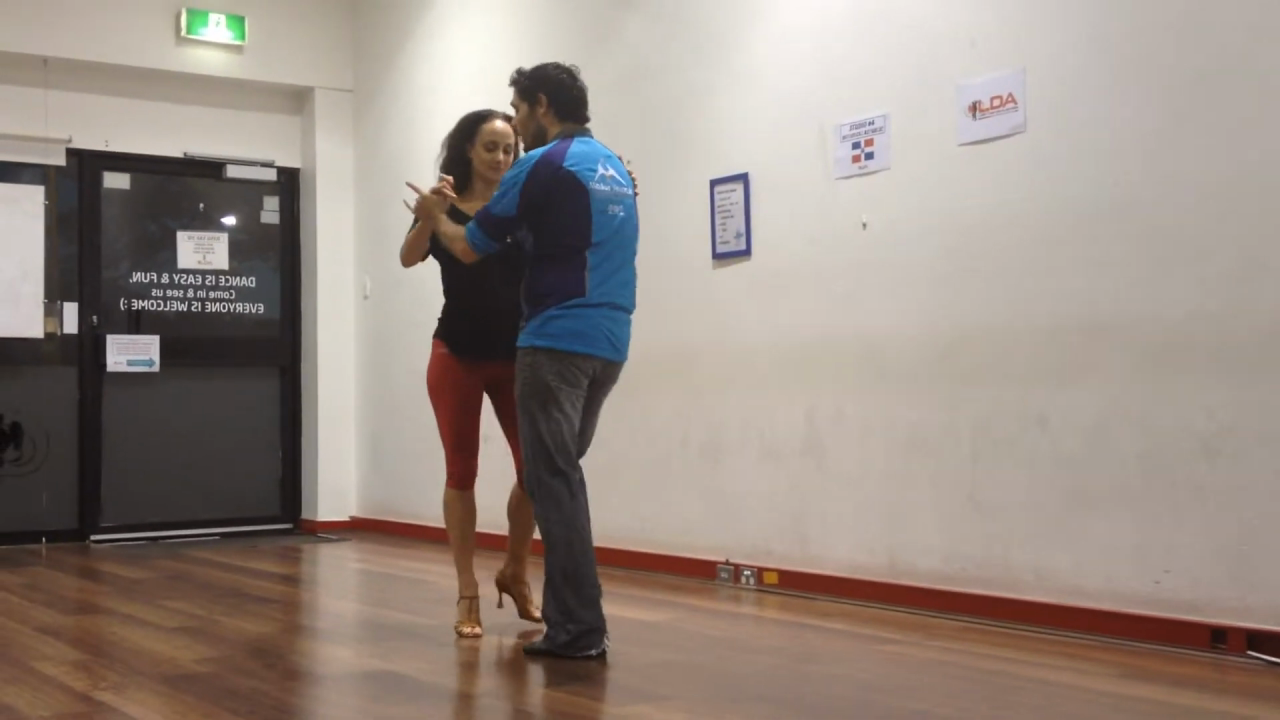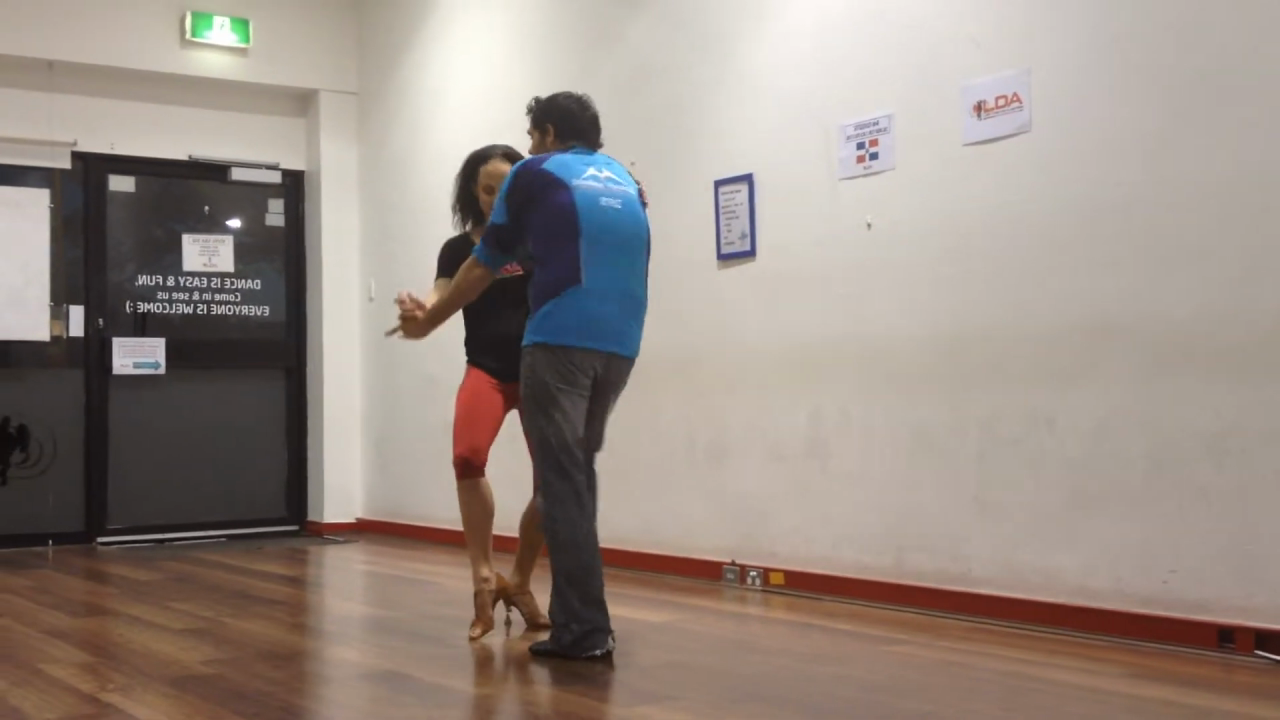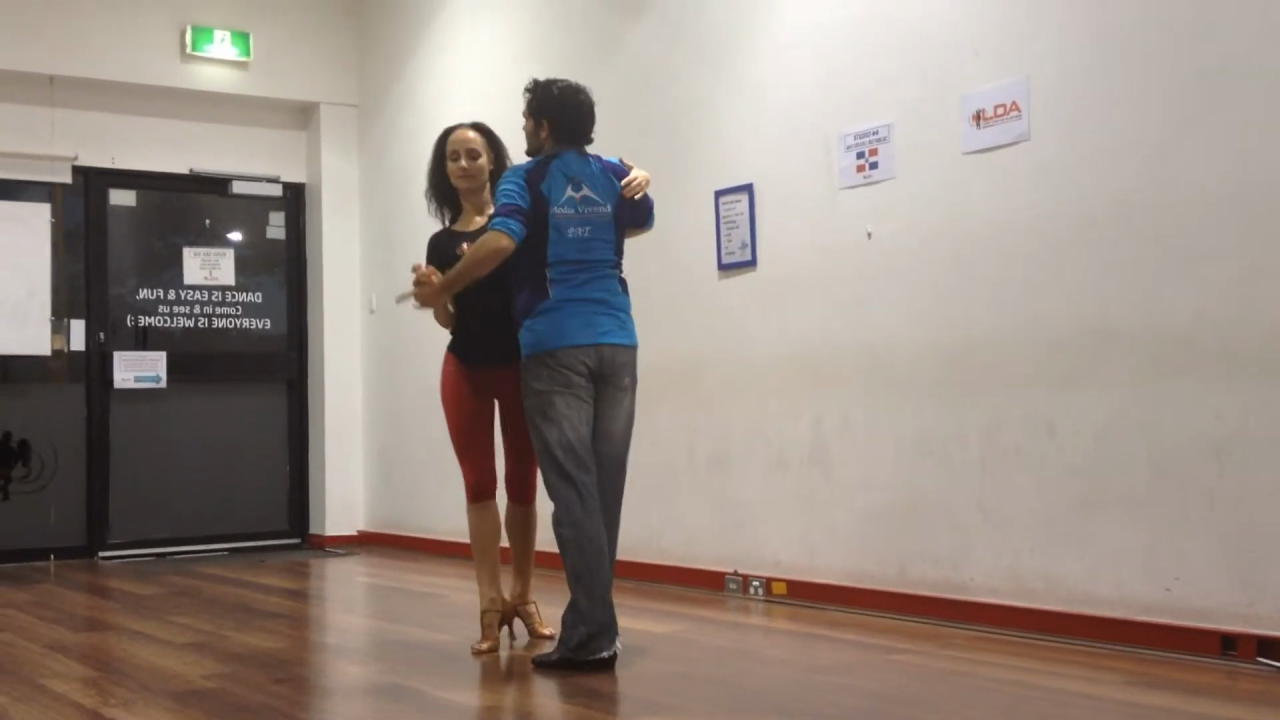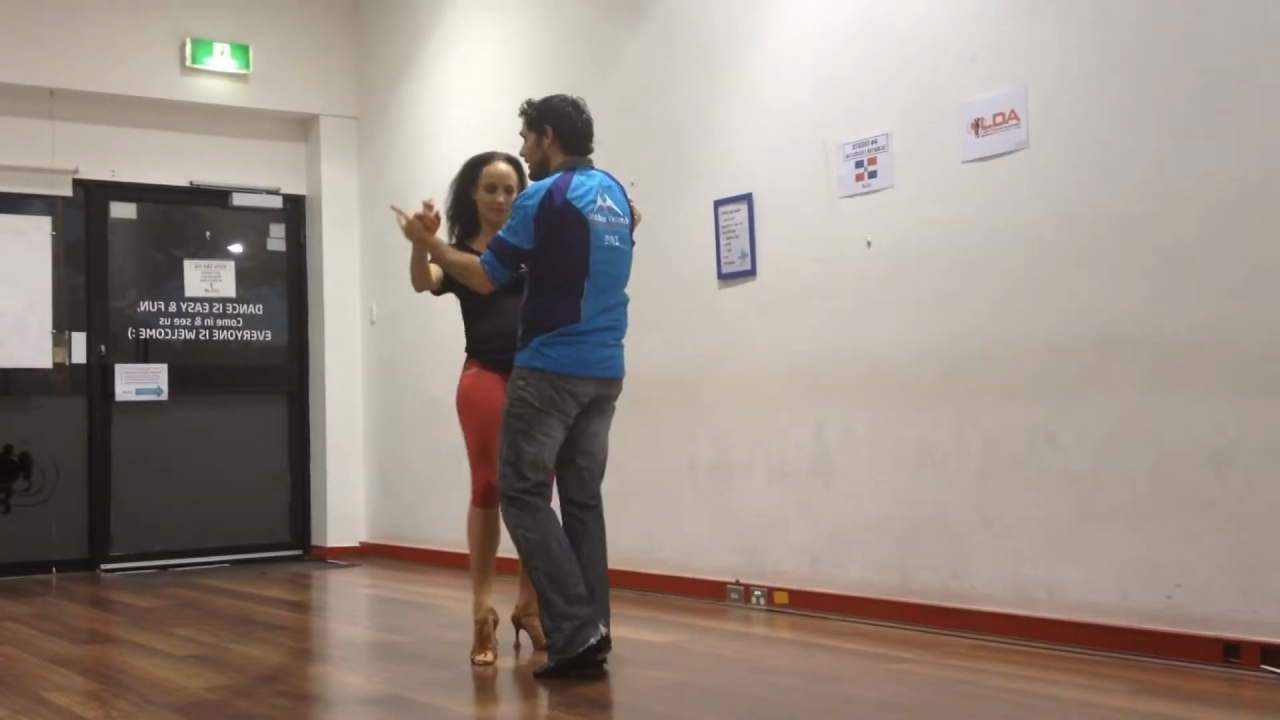
dt=0.7s
person 1, frame 1
left shoulder: (545, 165)
right shoulder: (614, 166)
left elbow: (471, 247)
left wrist: (438, 216)
left hip: (558, 340)
right hip: (608, 343)
left knee: (551, 483)
right knee: (560, 476)
left ankle: (577, 629)
right ankle: (575, 617)
person 1, frame 2
left shoulder: (534, 173)
right shoulder: (626, 180)
left elbow: (485, 264)
left wrist: (429, 319)
left hip: (563, 337)
right hip: (622, 343)
left knee: (562, 484)
right knee: (577, 475)
left ankle: (584, 629)
right ankle: (579, 614)
person 1, frame 3
left shoulder: (525, 178)
right shoulder: (615, 176)
left elbow: (500, 242)
right elbow: (641, 223)
left wrist: (441, 288)
left hip: (553, 345)
right hip: (616, 342)
left knee: (574, 492)
right knee: (603, 489)
left ankle: (592, 634)
right ankle: (593, 628)
person 1, frame 4
left shoulder: (545, 195)
right shoulder: (615, 193)
left elbow: (487, 276)
left wrist: (430, 243)
left hip: (551, 366)
right hip: (606, 368)
left knee: (524, 495)
right knee: (583, 501)
left ankle: (574, 628)
right ankle: (590, 632)
person 2, frame 1
right shoulder: (444, 210)
right elbow: (408, 257)
right wrist: (424, 220)
left hip: (516, 356)
right hip: (456, 355)
right knee: (461, 471)
left ankle: (515, 572)
right ankle: (467, 592)
person 2, frame 2
right shoulder: (458, 248)
right elbow: (440, 299)
right hip: (487, 371)
right knee: (467, 456)
left ankle: (519, 583)
right ankle: (484, 578)
person 2, frame 3
right shoulder: (442, 242)
right elbow: (449, 319)
left wrist: (634, 178)
left hip: (523, 365)
right hip: (465, 369)
left knee: (522, 485)
right knee: (479, 484)
left ankle: (523, 598)
right ankle: (491, 605)
person 2, frame 4
right shoulder: (458, 256)
right elbow: (423, 281)
right wrist: (420, 243)
right hip: (487, 375)
right knee: (489, 487)
left ankle: (528, 608)
right ankle: (483, 613)
